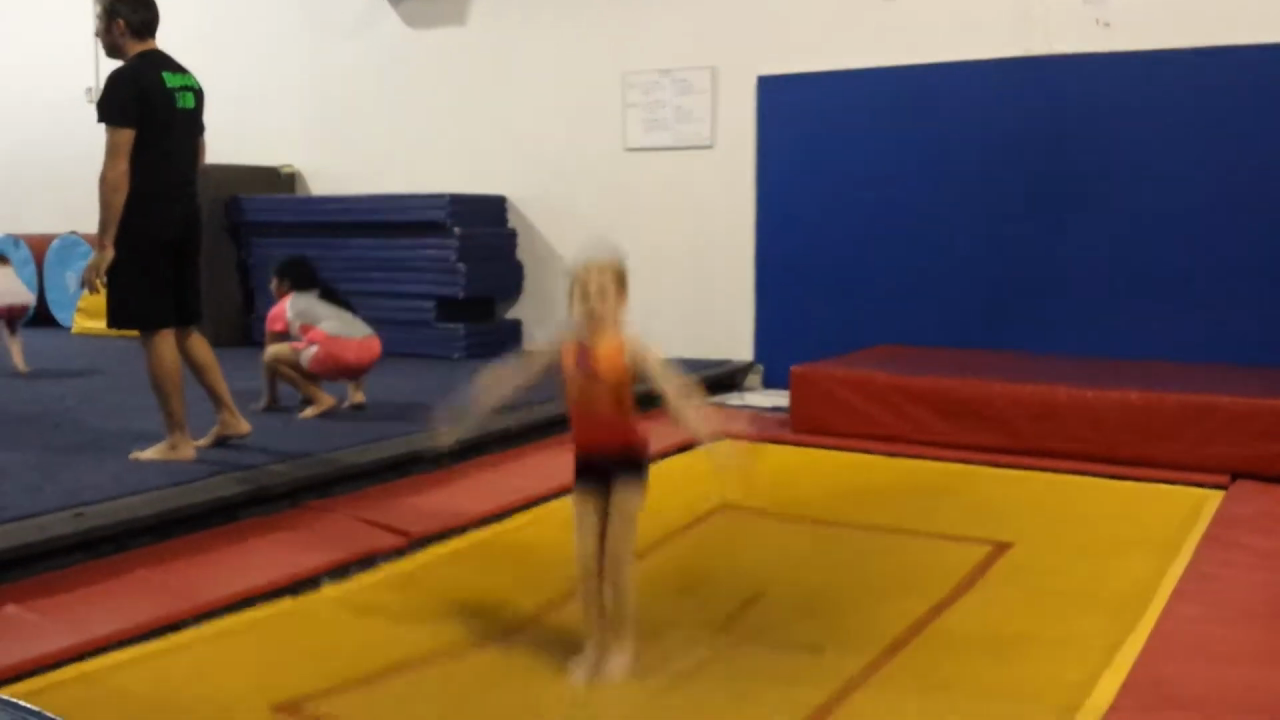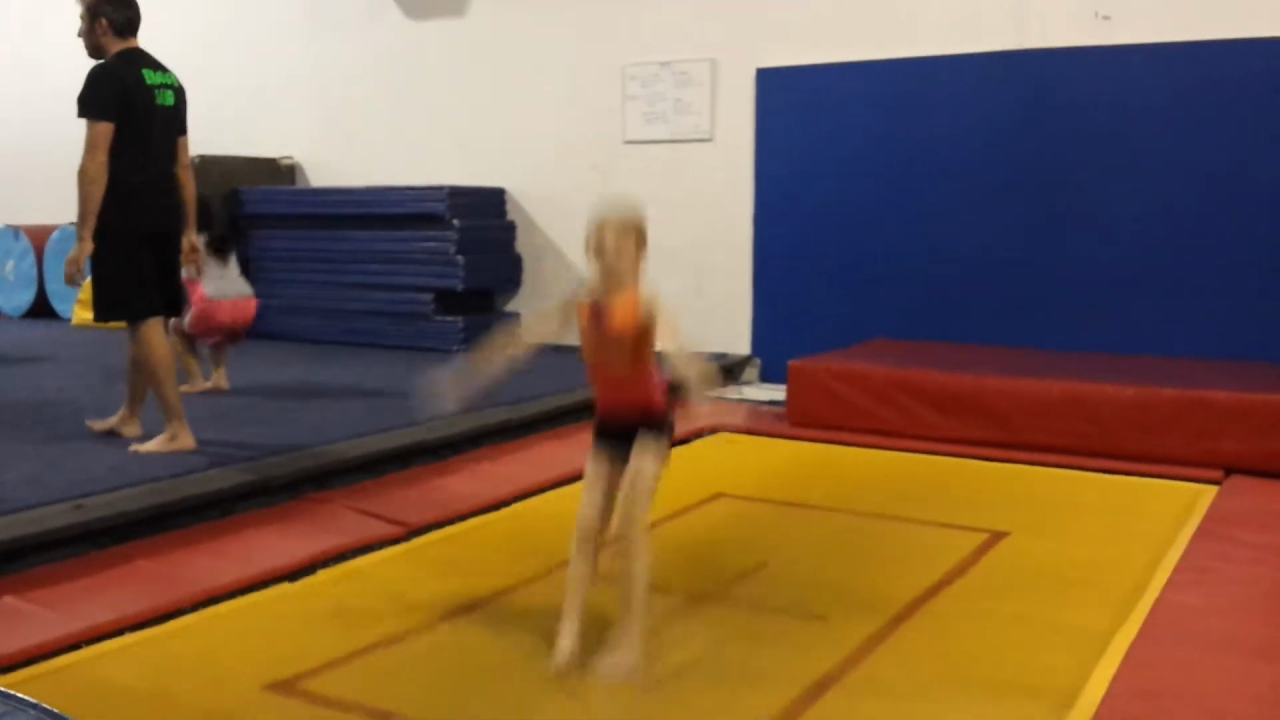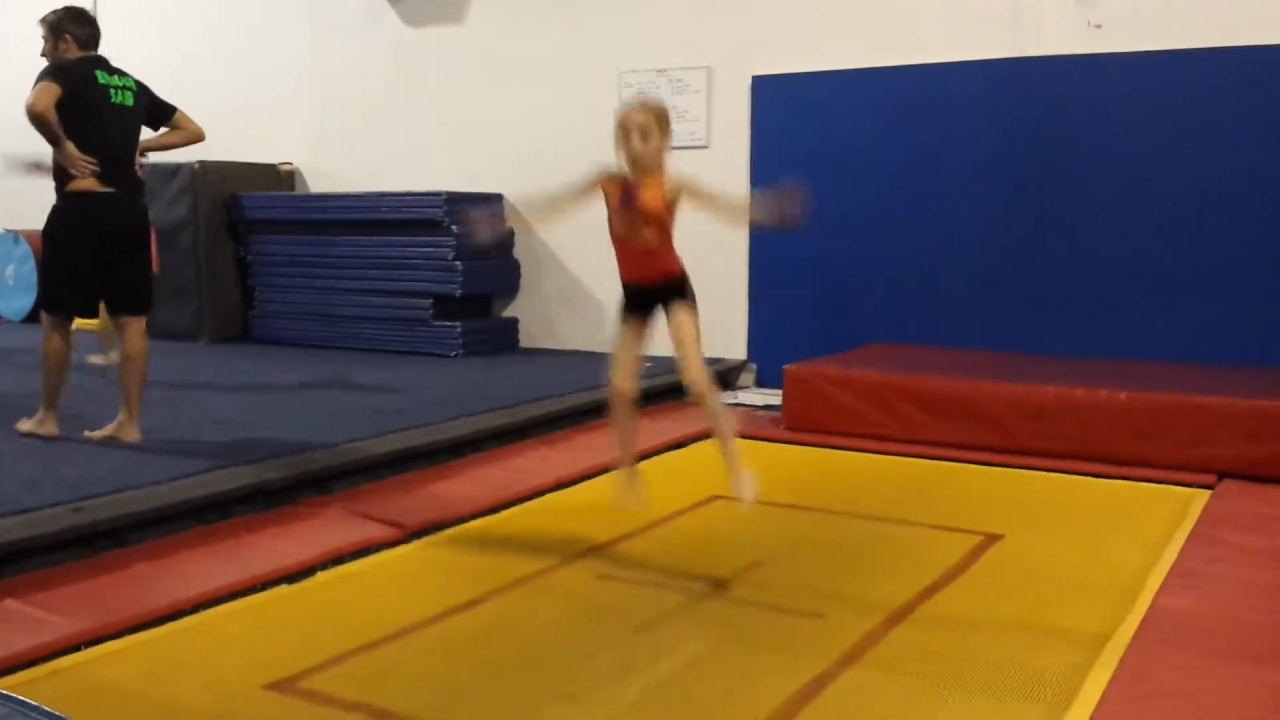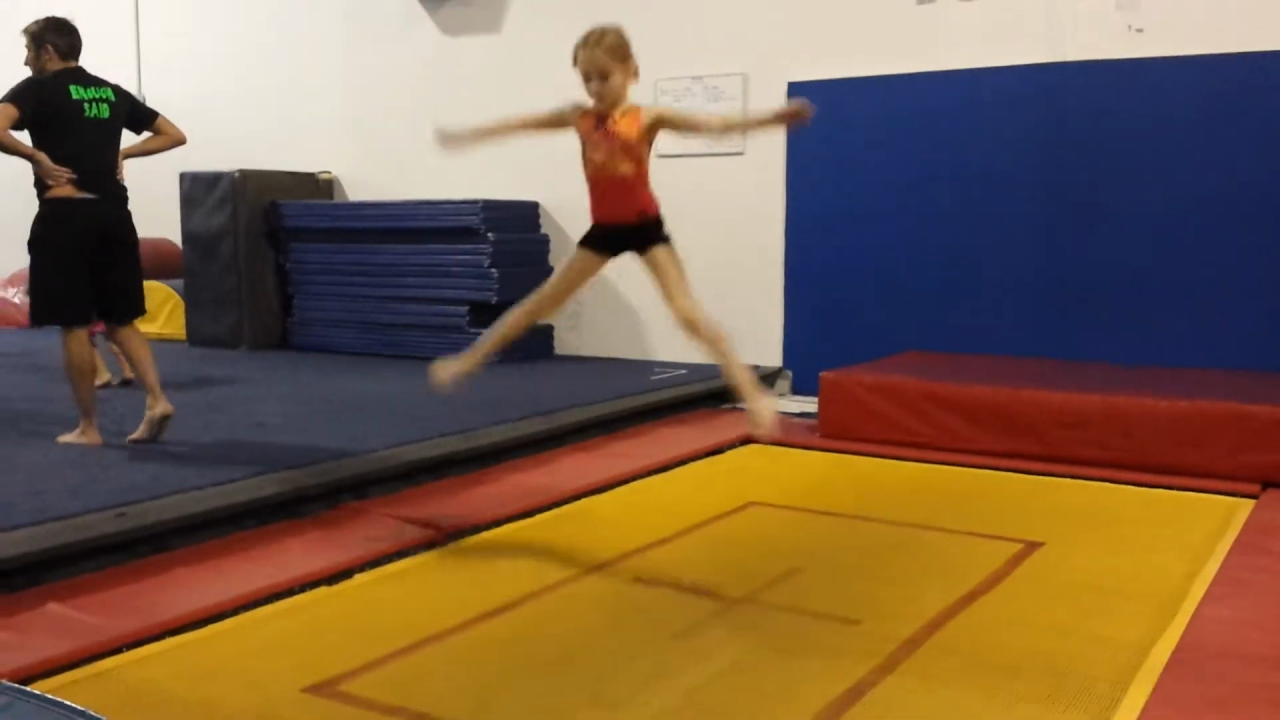
dt=1s
person 1, frame 1
left shoulder: (126, 81)
right shoulder: (186, 78)
left elbow: (117, 170)
left wrist: (105, 244)
left hip: (144, 224)
right hip: (184, 218)
left knee: (156, 331)
right knee: (183, 326)
left ankle: (178, 440)
right ankle: (230, 416)
person 1, frame 2
left shoulder: (107, 76)
right shoulder: (168, 79)
left elbow: (96, 162)
left wrist: (84, 236)
right wrist: (188, 227)
left hip: (124, 218)
right hip: (164, 216)
left knee: (145, 322)
right knee: (145, 320)
left ankle: (178, 430)
right ankle: (128, 416)
person 1, frame 3
left shoulder: (64, 73)
right shoulder: (131, 84)
left elbow: (38, 107)
right elbow: (192, 131)
left wrist: (61, 144)
right wrist: (139, 146)
left hip: (83, 209)
right hip: (130, 210)
left knee: (55, 317)
right knee: (130, 320)
left ankle: (48, 417)
right ankle: (128, 422)
person 1, frame 4
left shoulder: (37, 89)
right shoulder: (113, 93)
right elbow: (173, 135)
left wrist: (36, 156)
right wrist: (122, 153)
left hip: (65, 217)
right hip: (114, 215)
left knee: (75, 327)
right knee: (121, 321)
left ankle: (88, 428)
right ankle: (157, 399)
person 2, frame 1
left shoulder: (630, 349)
right shoulder: (563, 348)
left elbow: (673, 388)
right elbow: (506, 377)
left wrist: (707, 430)
right wrist: (462, 415)
left hip: (625, 460)
right hip: (587, 461)
left knee: (615, 565)
right knee: (585, 564)
left ankle: (621, 642)
right ankle: (595, 645)
person 2, frame 2
left shoulder: (647, 303)
right shoulder: (581, 303)
left elbow: (669, 337)
right elbow: (527, 335)
left wrist: (694, 371)
right wrist: (470, 375)
left hip: (649, 421)
right hip: (607, 424)
left knee: (630, 530)
right knee: (585, 528)
left ankle: (630, 636)
right ankle: (570, 630)
person 2, frame 3
left shoulder: (673, 186)
right shoulder: (608, 181)
left elbow: (722, 205)
right elbow: (554, 202)
left wrist: (766, 210)
right wrist: (502, 220)
left hip: (672, 287)
right hip: (634, 292)
left knee: (696, 378)
right knee: (621, 387)
left ankle: (736, 464)
right ankle: (628, 469)
person 2, frame 4
left shoulder: (647, 118)
right shoulder: (581, 117)
left elbow: (709, 124)
right elbow: (522, 123)
left wrist: (770, 118)
right wrist: (467, 134)
left hip: (645, 228)
right hip: (604, 230)
left knee: (687, 313)
right knee: (544, 300)
left ankle: (751, 392)
right ankle: (470, 359)
